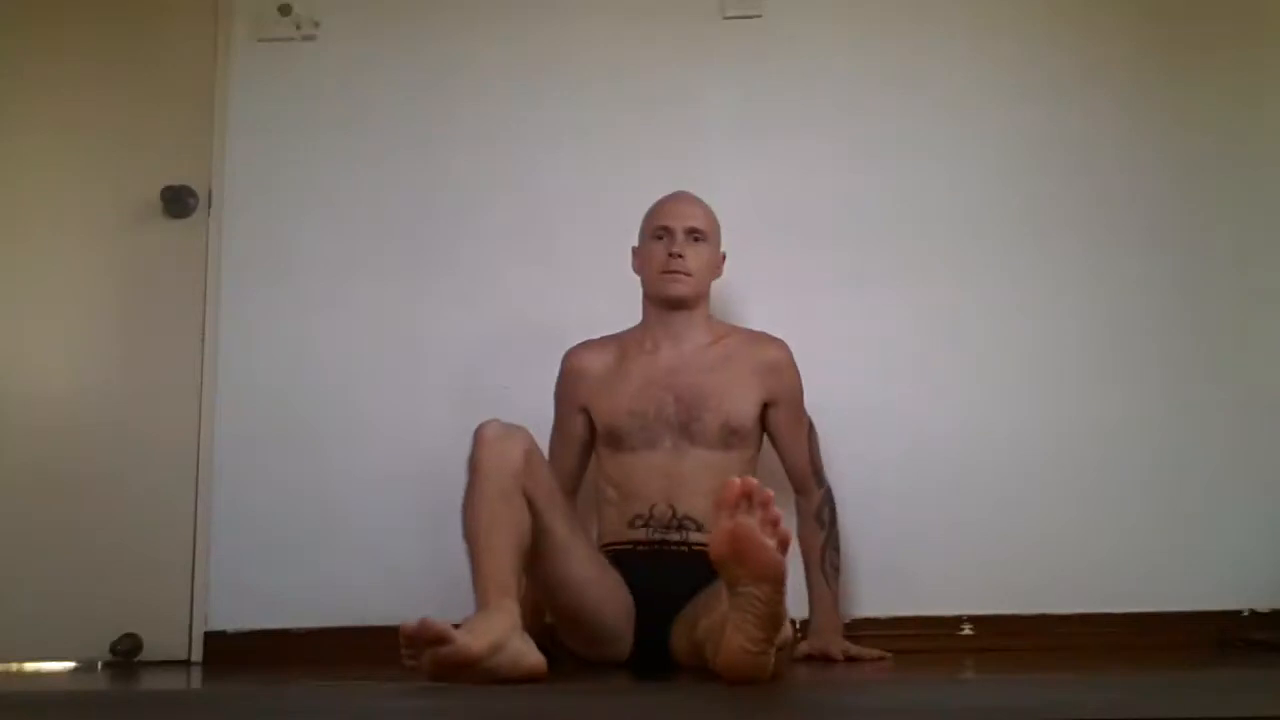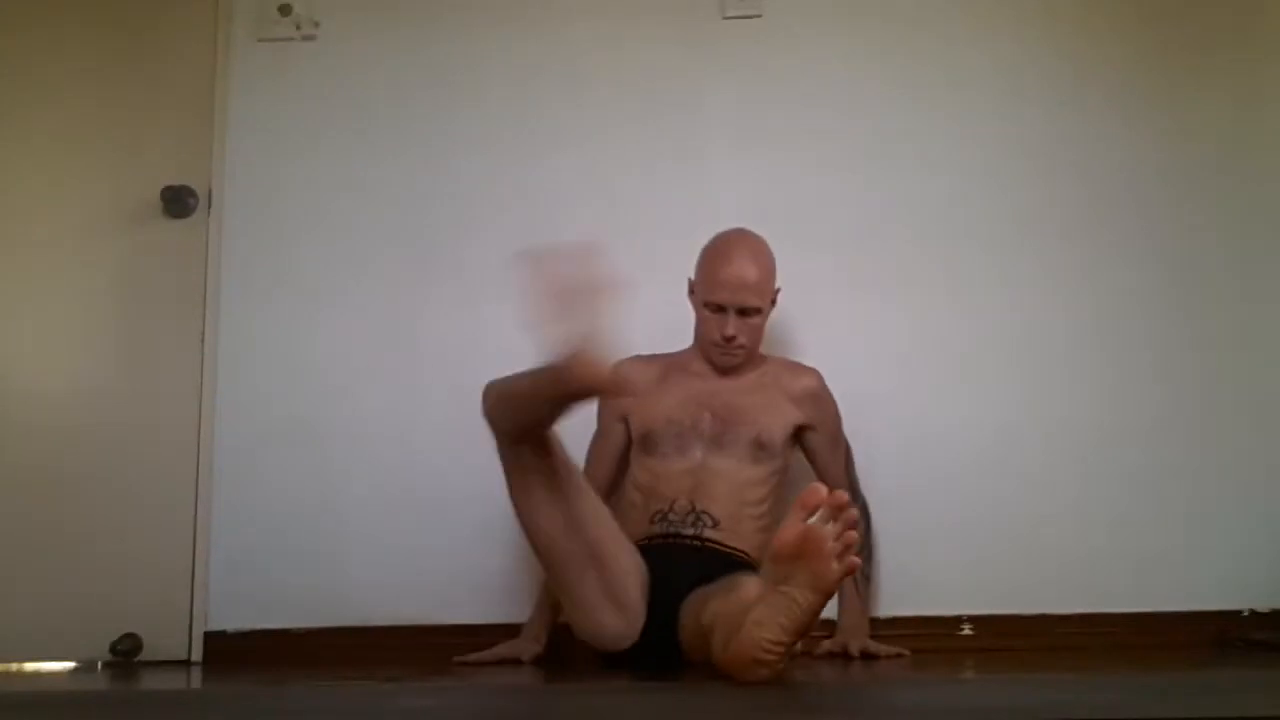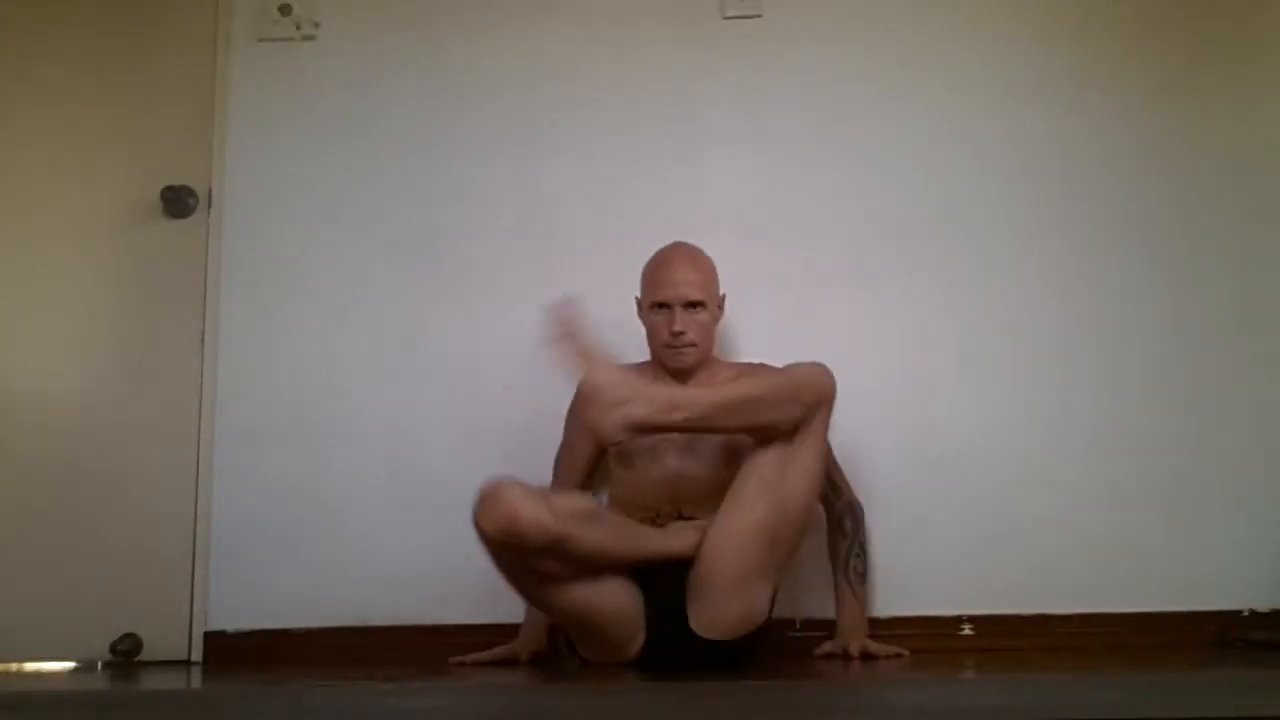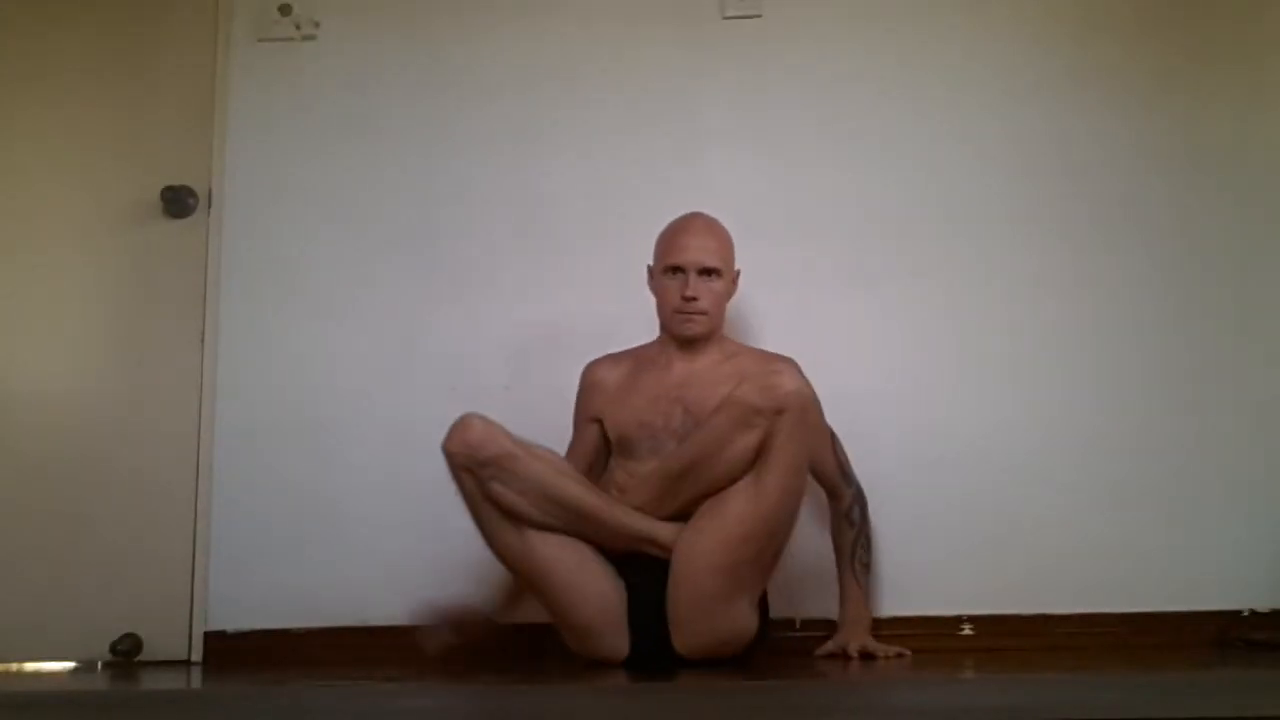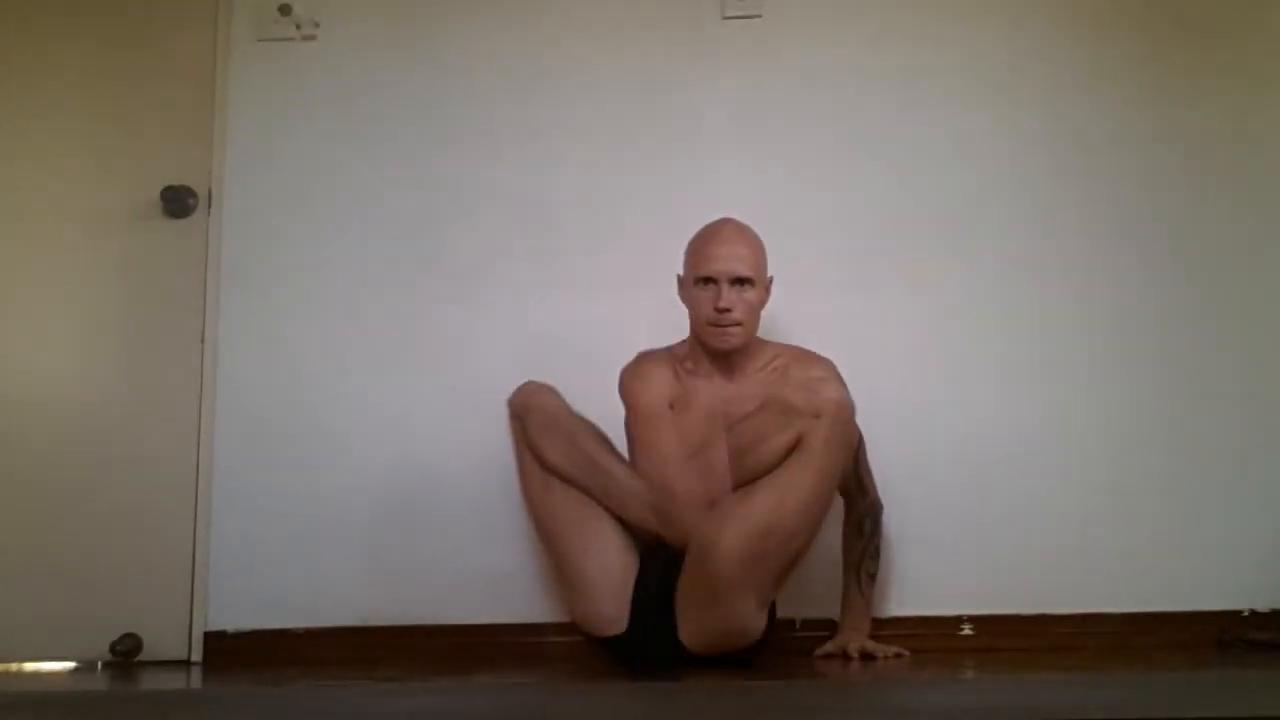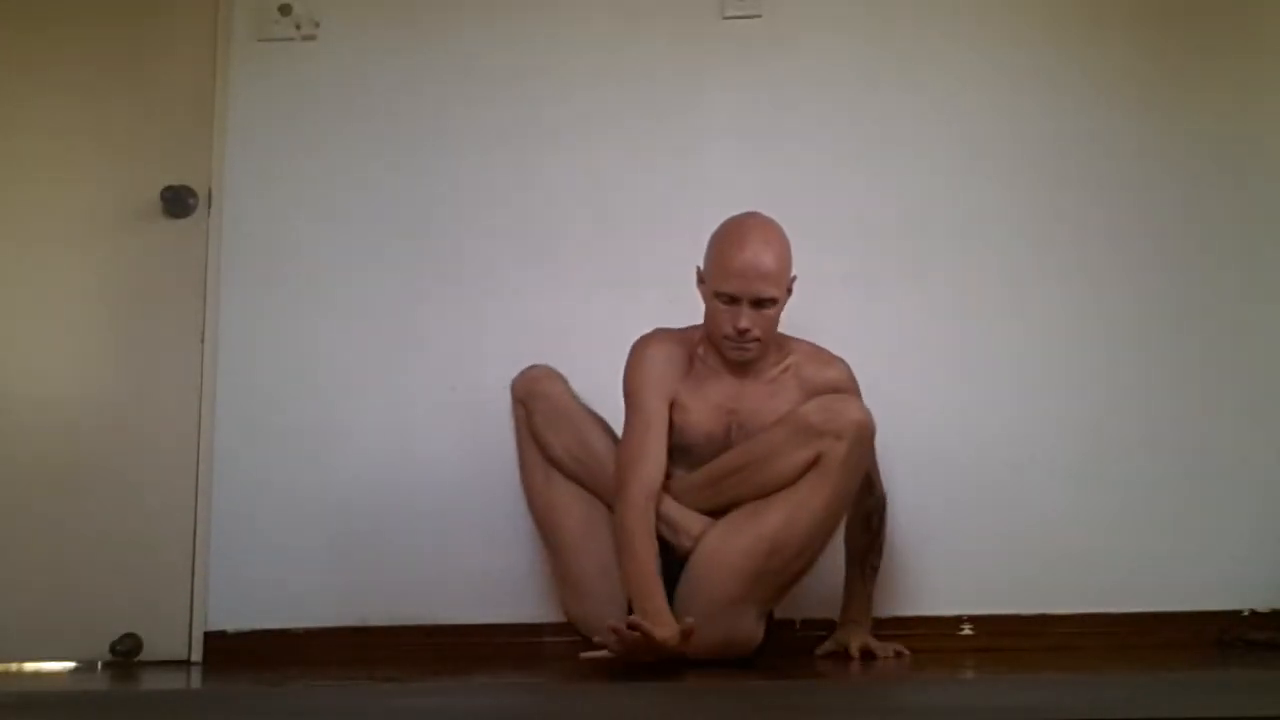
dt=0.5s
person 1, frame 1
left shoulder: (765, 362)
right shoulder: (587, 366)
left elbow: (812, 490)
right elbow: (553, 496)
left wrist: (826, 626)
right wrist: (526, 619)
left hip: (710, 593)
right hip: (610, 600)
right knee: (501, 443)
right ankle: (499, 631)
person 1, frame 2
left shoulder: (798, 390)
right shoulder: (634, 379)
left elbow: (850, 508)
right elbow: (585, 503)
left wrist: (853, 626)
right wrist: (537, 630)
left hip: (719, 599)
right hip: (623, 604)
right knee: (505, 397)
person 1, frame 3
left shoulder: (766, 391)
right shoulder: (599, 395)
left elbow: (841, 503)
right elbow: (556, 515)
left wrist: (852, 627)
right wrist: (532, 634)
left hip: (720, 615)
right hip: (622, 620)
left knee: (814, 382)
right knee: (501, 512)
person 1, frame 4
left shoulder: (771, 379)
right shoulder: (606, 380)
left elbow: (845, 490)
right elbow: (572, 492)
left wrist: (856, 623)
left hip: (716, 615)
right hip: (611, 620)
left knee: (778, 394)
right knee: (469, 438)
person 1, frame 5
left shoulder: (808, 376)
right shoulder: (653, 376)
left elbow: (864, 501)
right elbow: (660, 462)
left wrist: (855, 625)
right wrist: (686, 507)
left hip: (718, 614)
right hip: (622, 610)
left knee: (826, 404)
right knee: (532, 403)
right ankle: (677, 530)
person 1, frame 6
left shoulder: (822, 379)
right shoulder: (663, 356)
left elbow: (865, 500)
right elbow: (635, 490)
left wrist: (854, 622)
right wrist: (657, 620)
left hip: (717, 618)
right hip: (620, 603)
left knee: (845, 421)
right knee: (537, 386)
